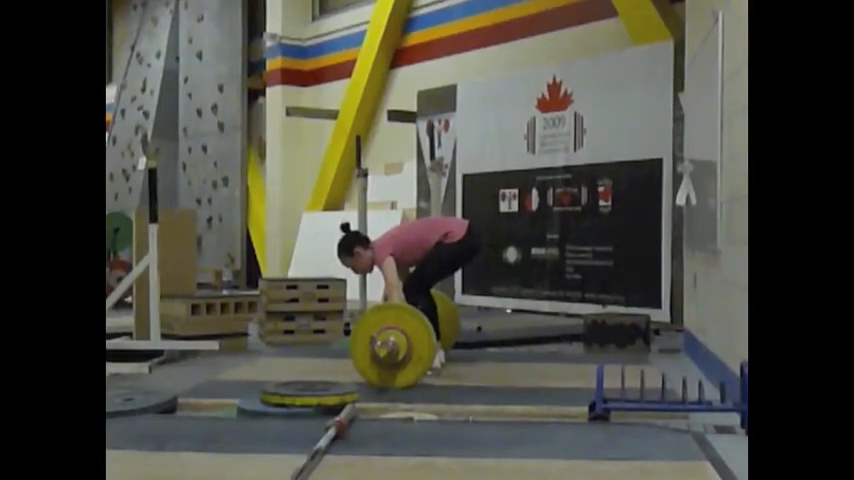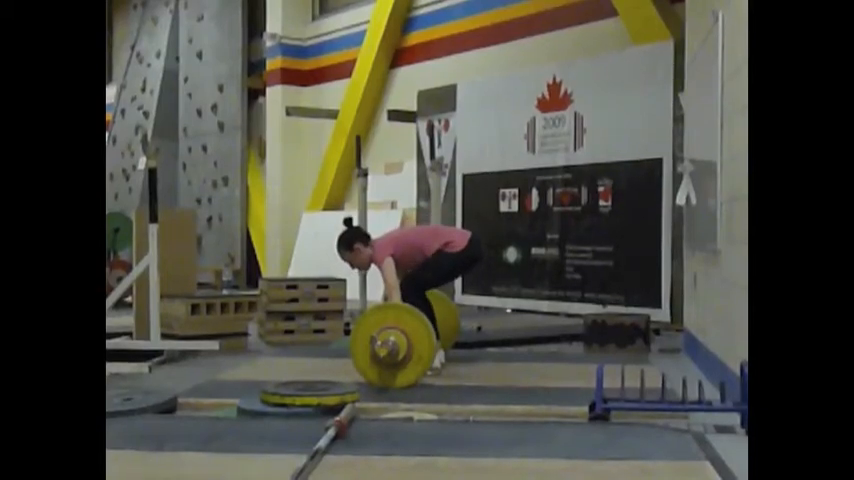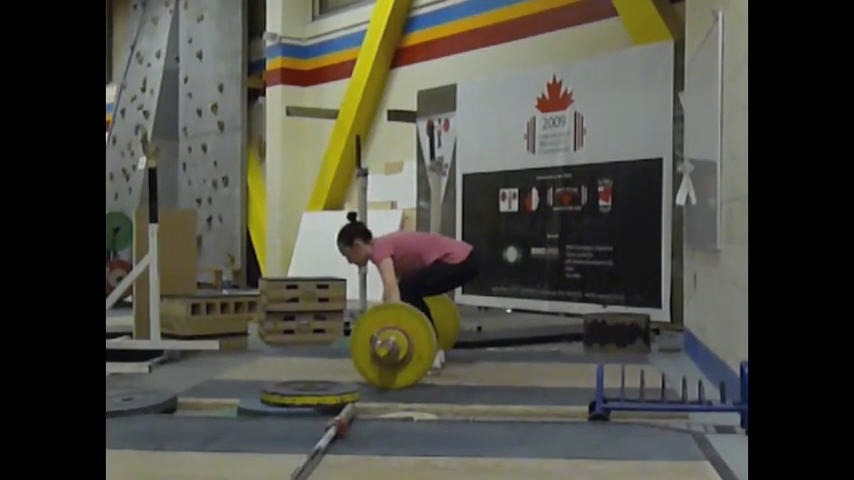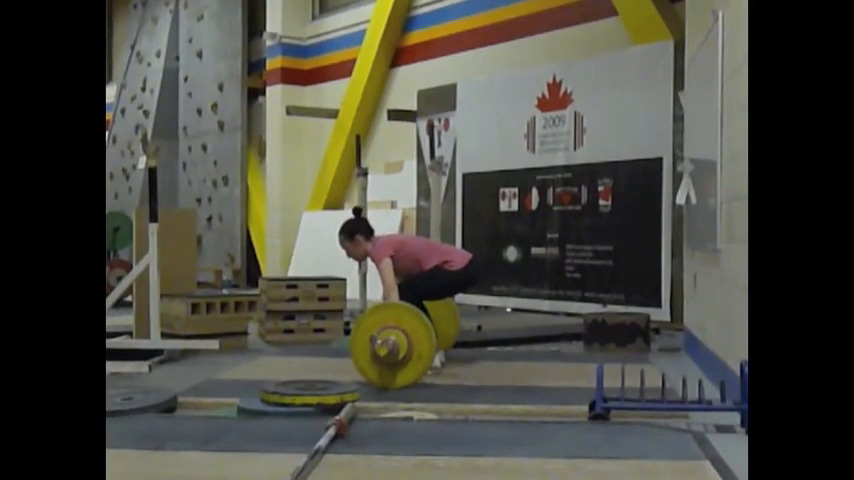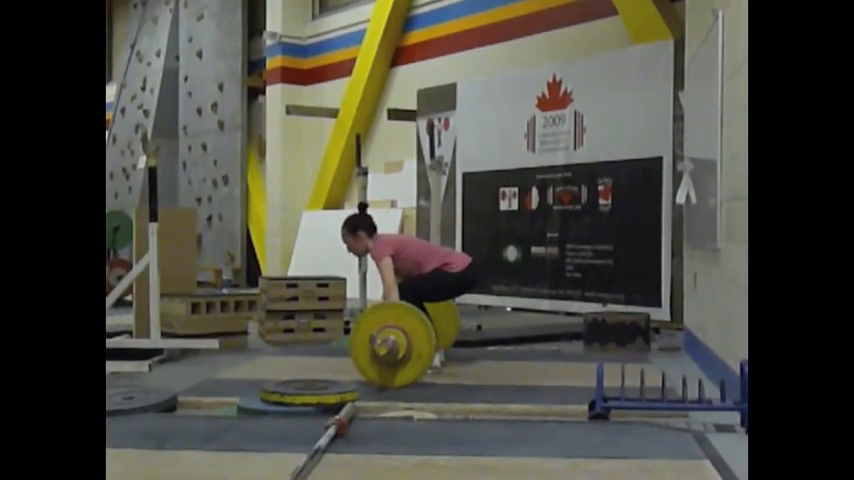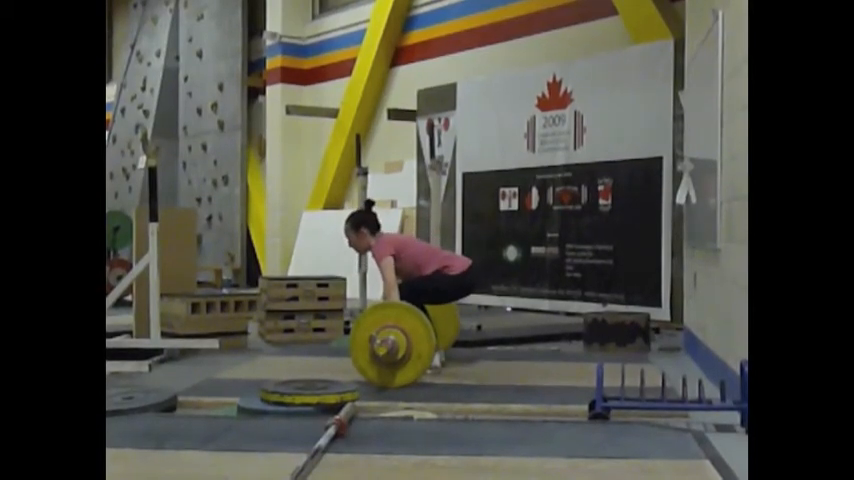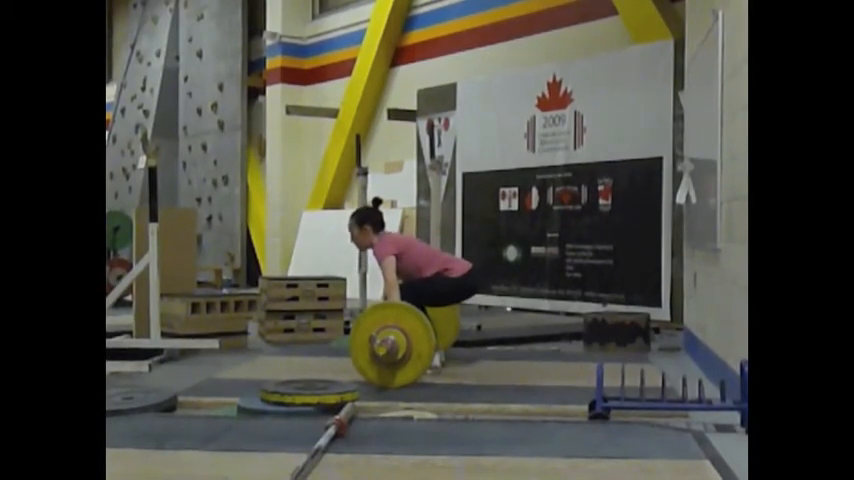
dt=0.2s
person 1, frame 1
left shoulder: (380, 250)
right shoulder: (389, 248)
left elbow: (394, 289)
right elbow: (401, 285)
left hip: (458, 239)
right hip: (463, 235)
left knee: (414, 289)
right knee: (418, 288)
person 1, frame 2
left shoulder: (380, 250)
right shoulder: (388, 247)
left elbow: (393, 291)
right elbow: (396, 287)
left hip: (459, 248)
right hip: (464, 244)
left knee: (410, 290)
right knee: (413, 290)
person 1, frame 3
left shoulder: (379, 249)
right shoulder: (387, 246)
left elbow: (392, 291)
right elbow: (398, 286)
left hip: (459, 261)
right hip: (462, 259)
left knee: (406, 292)
right knee: (410, 292)
person 1, frame 4
left shoulder: (379, 248)
right shoulder: (387, 244)
left elbow: (391, 291)
right elbow: (400, 283)
left hip: (458, 269)
right hip: (461, 266)
left knee: (405, 294)
right knee: (409, 294)
person 1, frame 5
left shoulder: (379, 247)
right shoulder: (388, 243)
left elbow: (391, 290)
right elbow: (400, 283)
left hip: (457, 272)
right hip: (460, 268)
left knee: (404, 295)
right knee: (409, 295)
person 1, frame 6
left shoulder: (381, 246)
right shoulder: (391, 241)
left elbow: (391, 288)
left hip: (457, 277)
right hip: (461, 274)
right knee: (409, 294)
person 1, frame 7
left shoulder: (382, 245)
right shoulder: (392, 241)
left elbow: (392, 286)
left hip: (457, 279)
right hip: (461, 276)
right knee: (410, 294)
